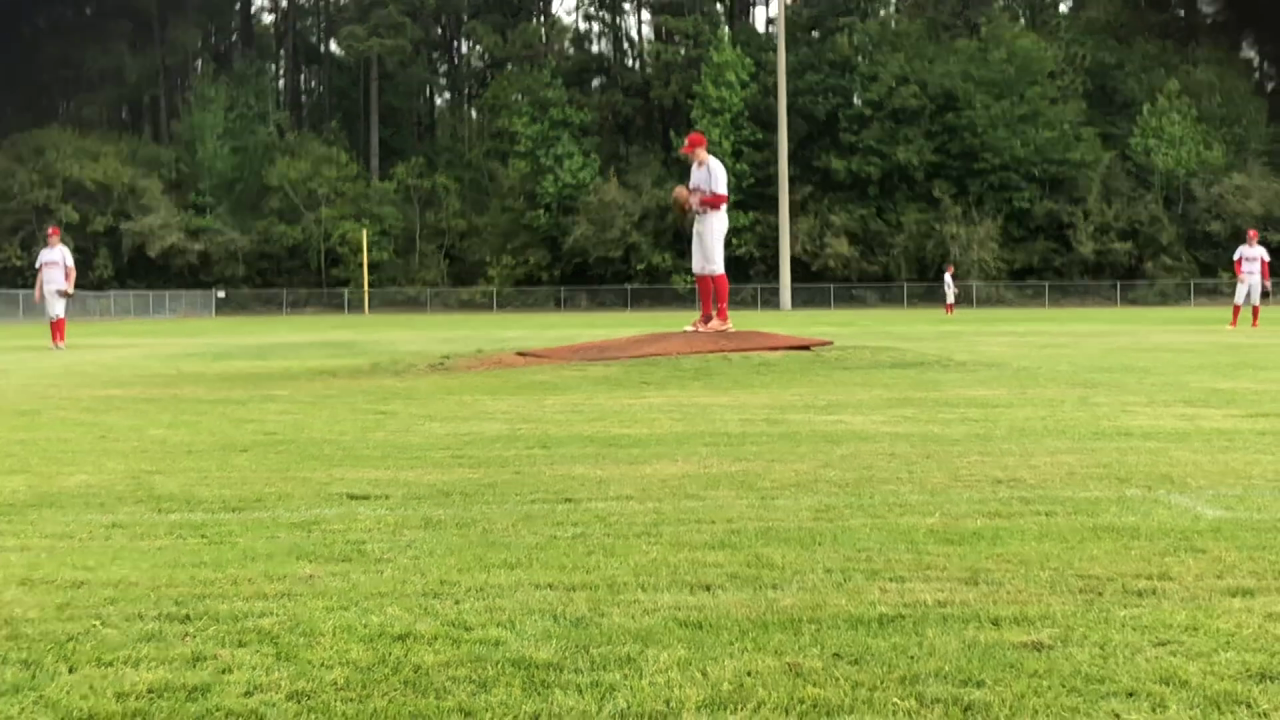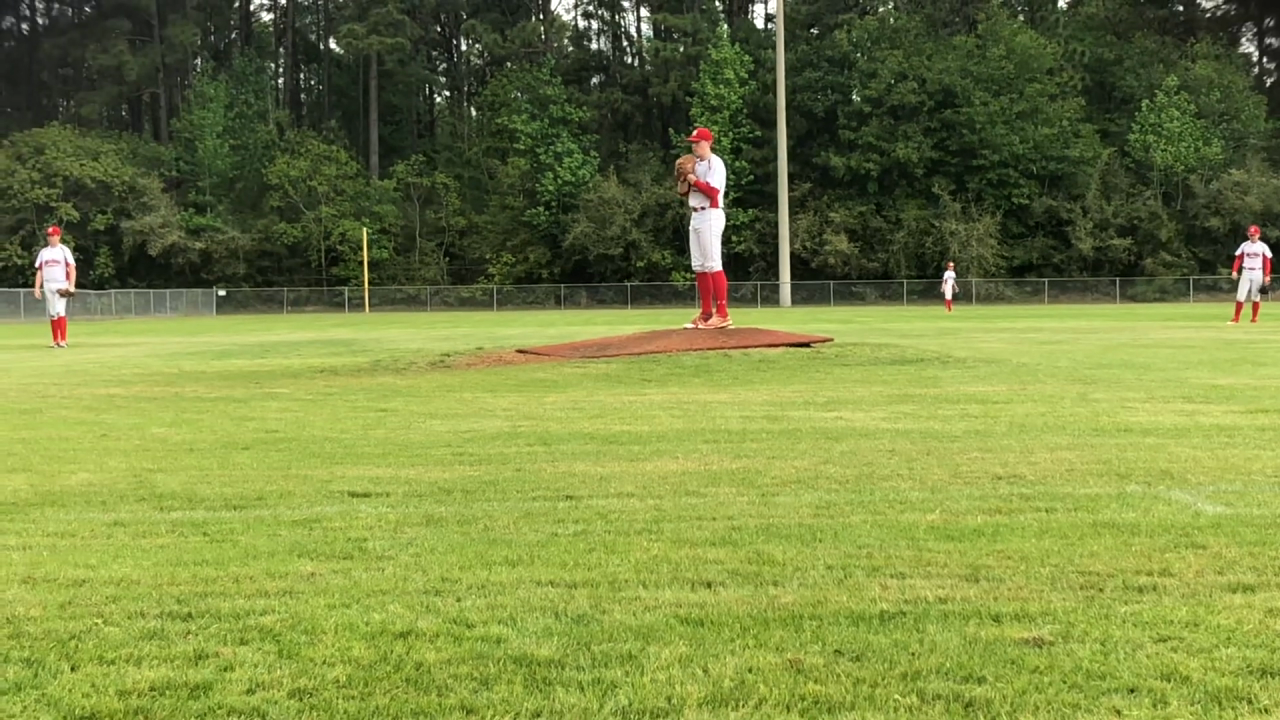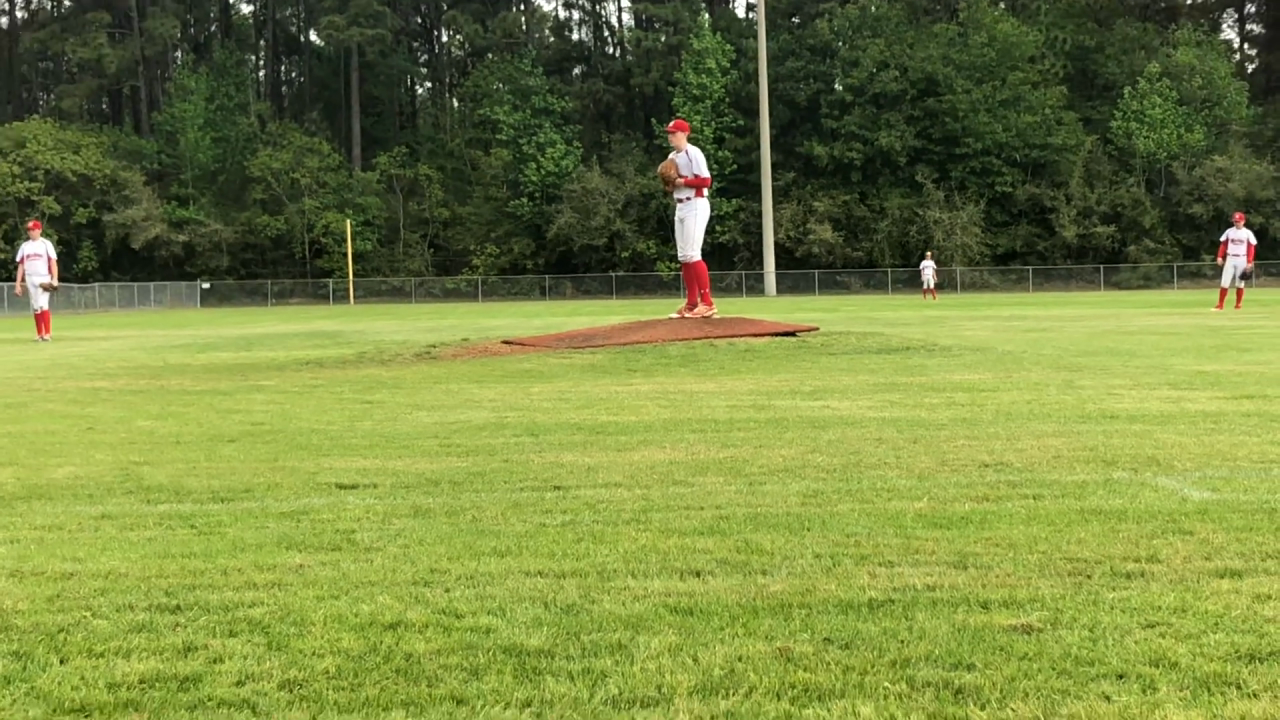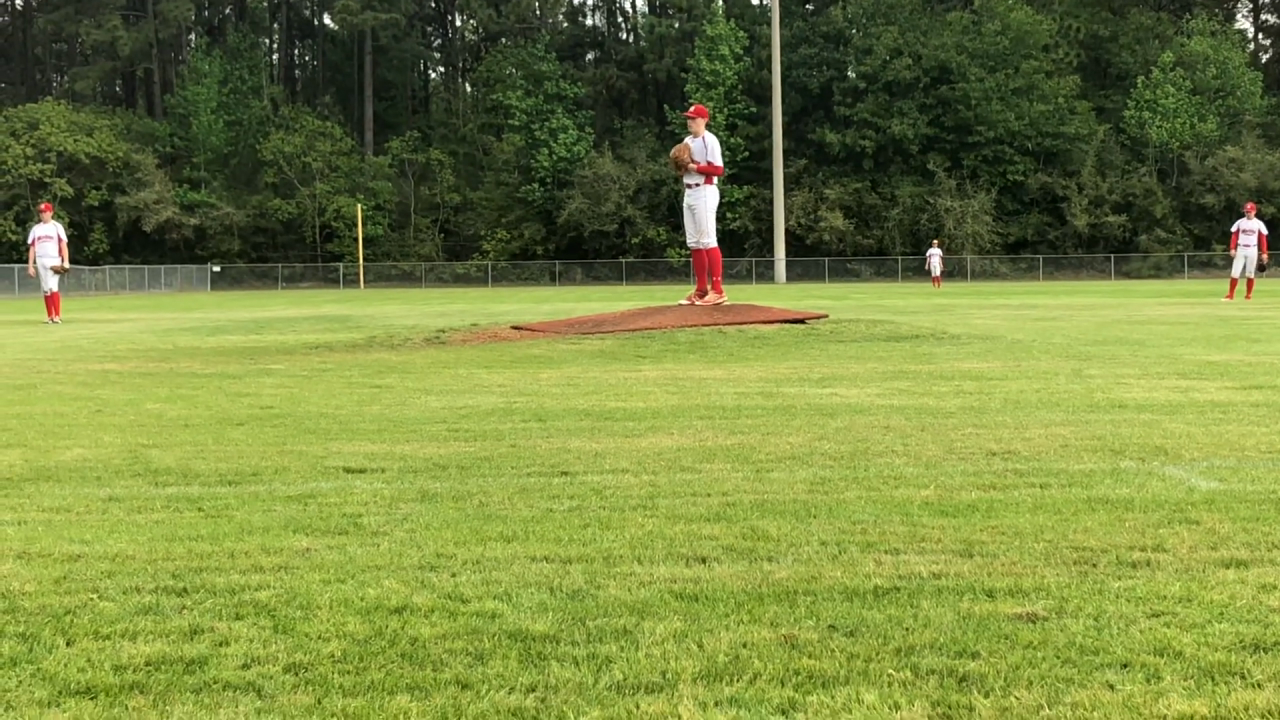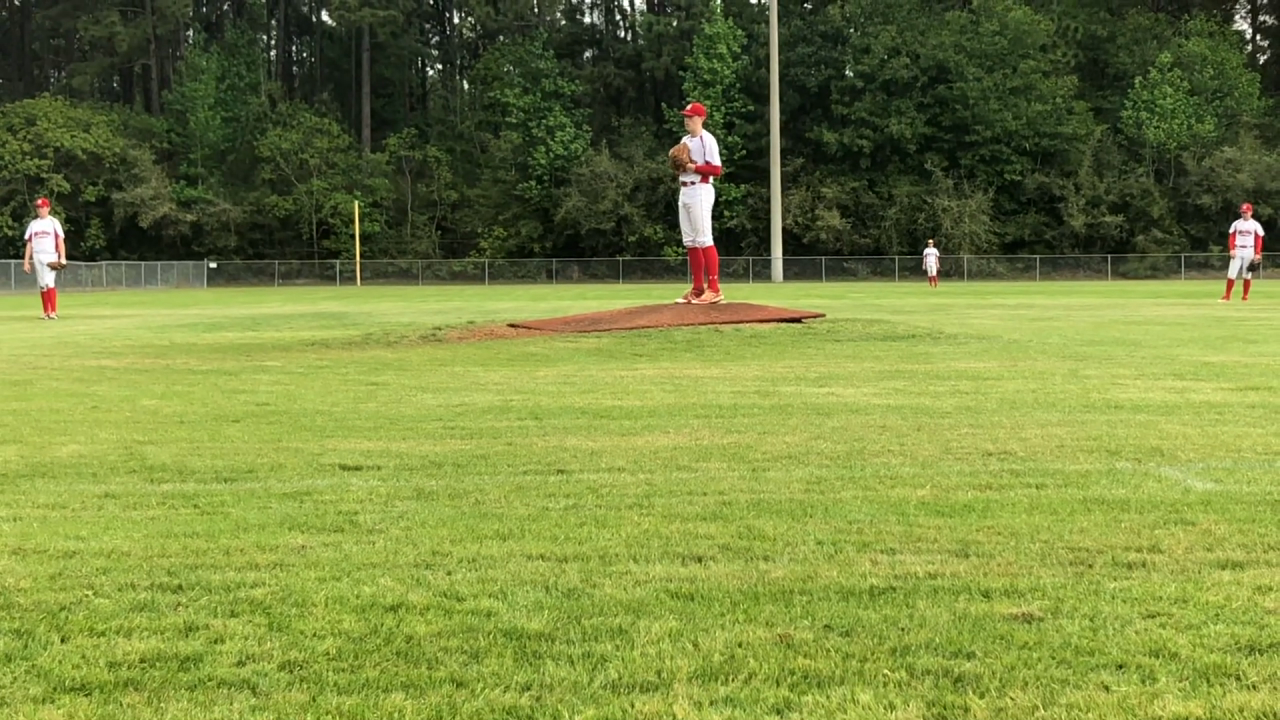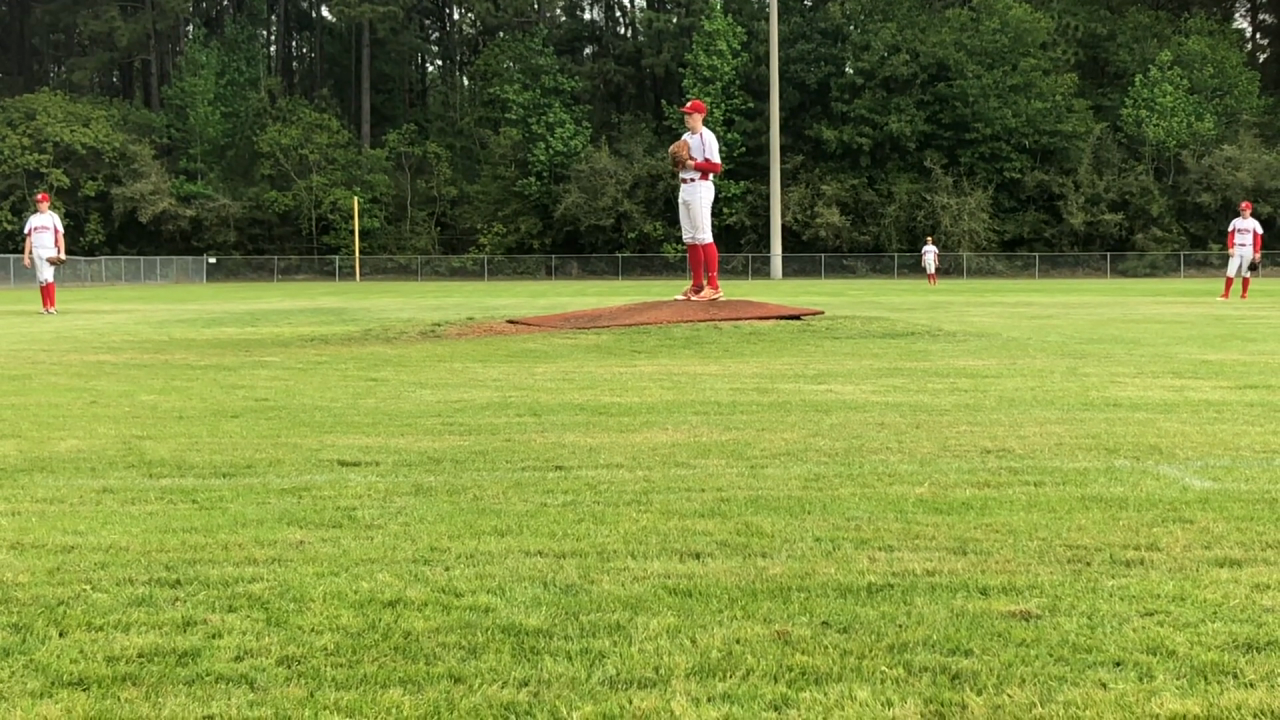
dt=0.5s
person 1, frame 1
left shoulder: (715, 167)
right shoulder: (695, 167)
left elbow: (721, 199)
left wrist: (697, 201)
right wrist: (688, 199)
left hip: (713, 219)
right hip: (699, 220)
left knee: (715, 268)
right knee: (700, 269)
left ankle: (723, 317)
right ankle: (706, 315)
person 1, frame 2
left shoulder: (715, 163)
right shoulder: (694, 164)
left elbow: (712, 192)
right elbow: (685, 192)
left wrist: (693, 180)
right wrist: (683, 178)
left hip: (710, 216)
right hip: (695, 216)
left knee: (713, 265)
right knee: (699, 266)
left ankle: (722, 314)
right ankle: (706, 313)
person 1, frame 3
left shoulder: (693, 153)
right shoulder: (671, 157)
left elbow: (706, 181)
left wrist: (682, 182)
left hip: (695, 206)
right hip: (680, 207)
left knee: (692, 254)
right knee: (684, 257)
left ankle: (707, 302)
right ankle: (692, 303)
person 1, frame 4
left shoulder: (710, 140)
right shoulder: (687, 141)
left elbow: (718, 169)
left wrist: (694, 167)
left hip: (705, 193)
right hip: (689, 193)
left knee: (708, 240)
right knee: (694, 243)
left ankle: (717, 291)
right ankle: (701, 289)
person 1, frame 5
left shoulder: (707, 140)
right shoulder: (685, 140)
left elbow: (716, 170)
left wrist: (692, 167)
left hip: (700, 191)
right hip: (684, 191)
left knee: (704, 239)
right knee: (690, 242)
left ankle: (714, 289)
right ankle: (698, 288)
person 1, frame 6
left shoulder: (707, 137)
right shoulder: (685, 137)
left elbow: (716, 167)
left wrist: (691, 164)
left hip: (700, 188)
right hip: (685, 188)
left knee: (703, 236)
right knee: (690, 238)
left ankle: (713, 286)
right ankle: (697, 285)
